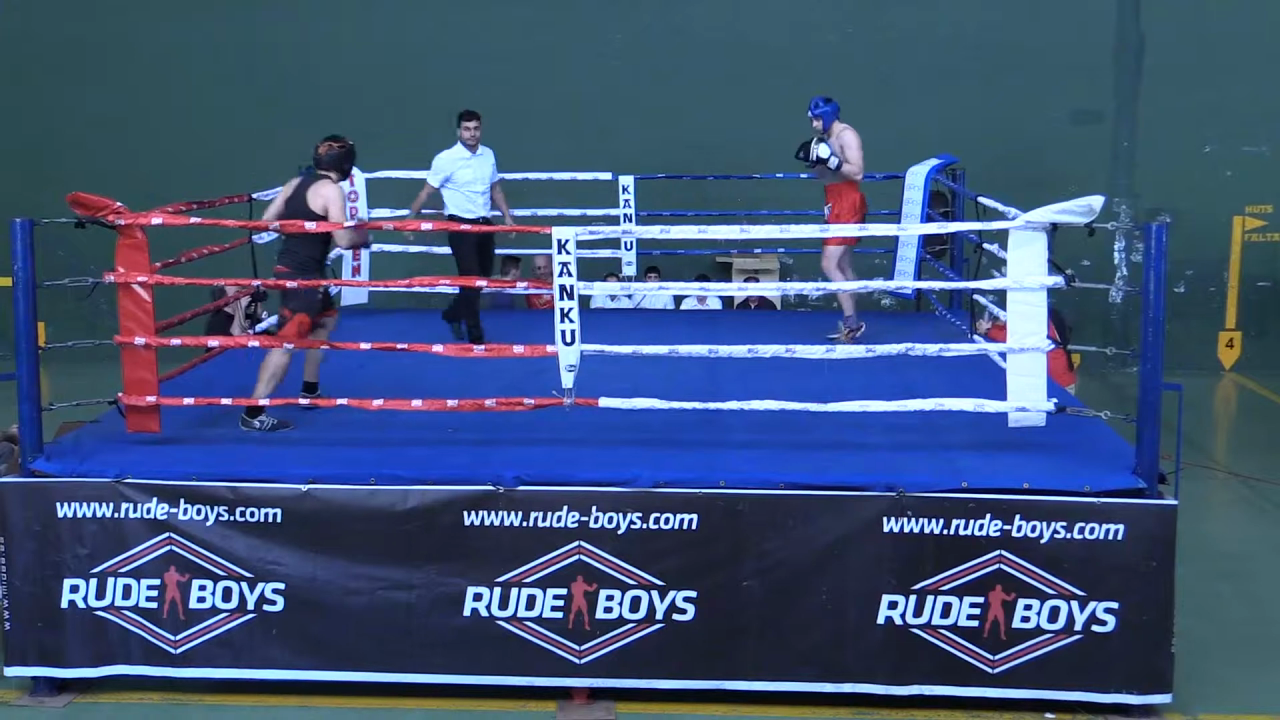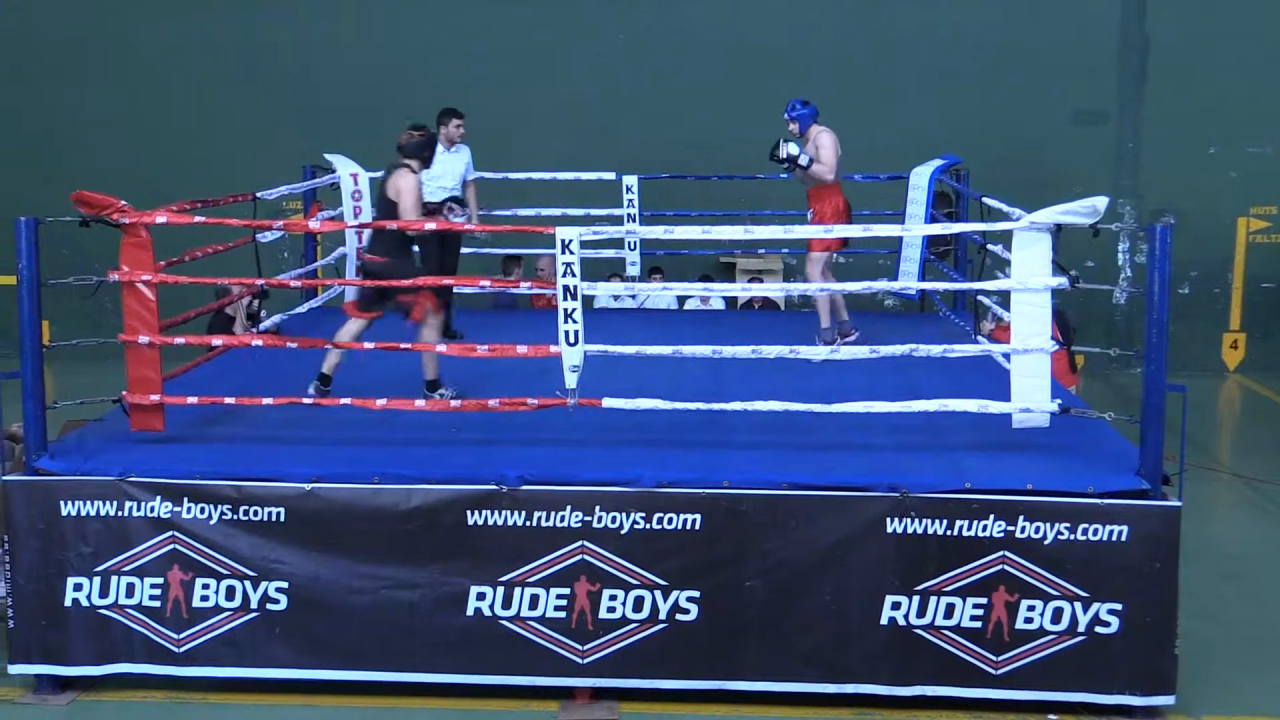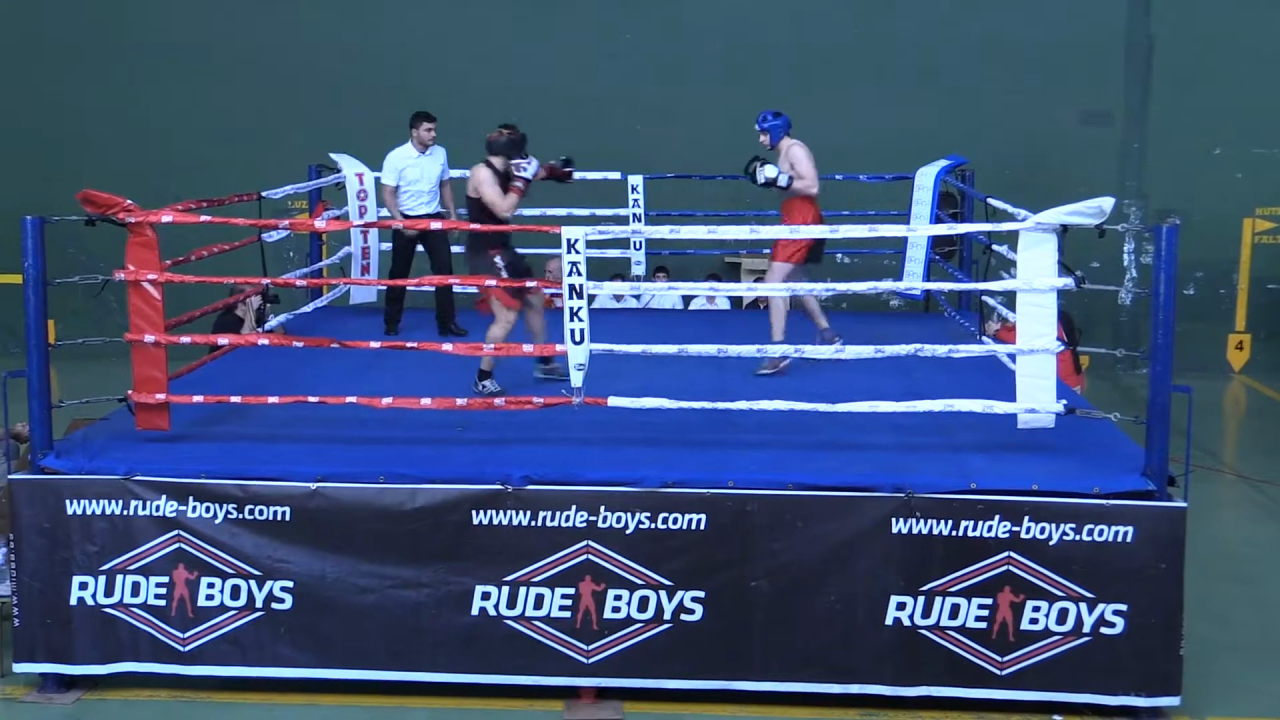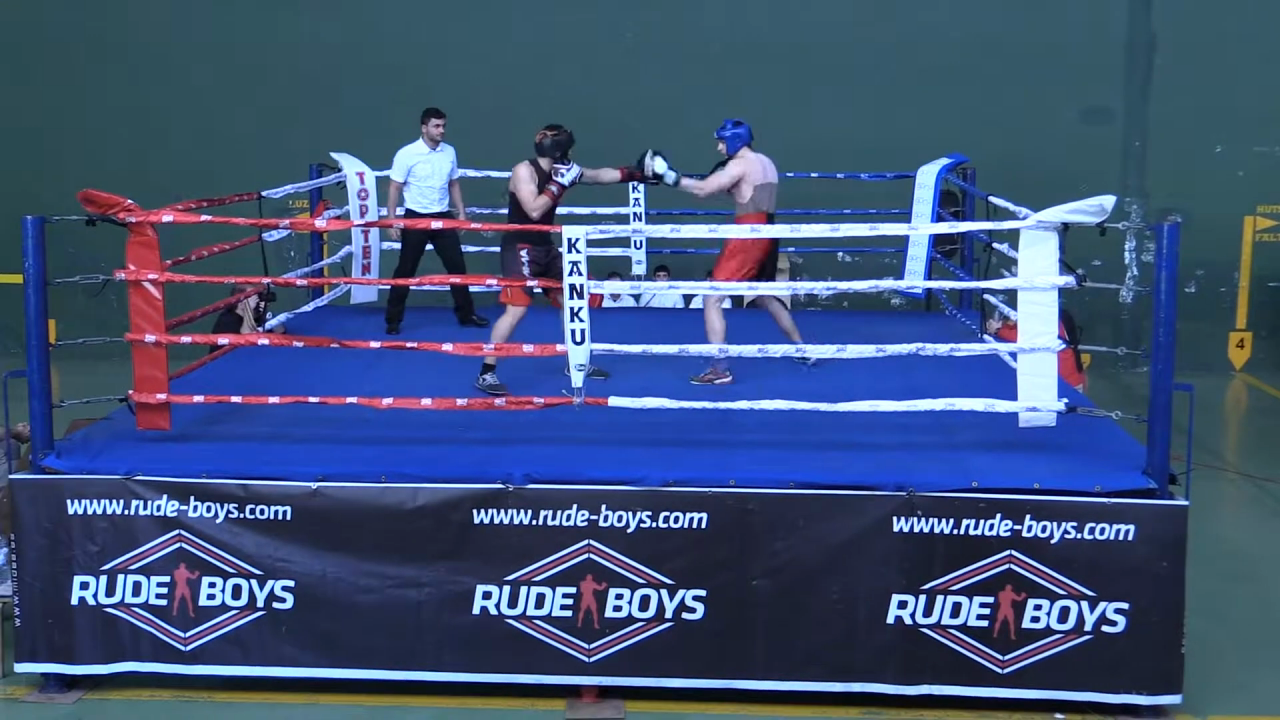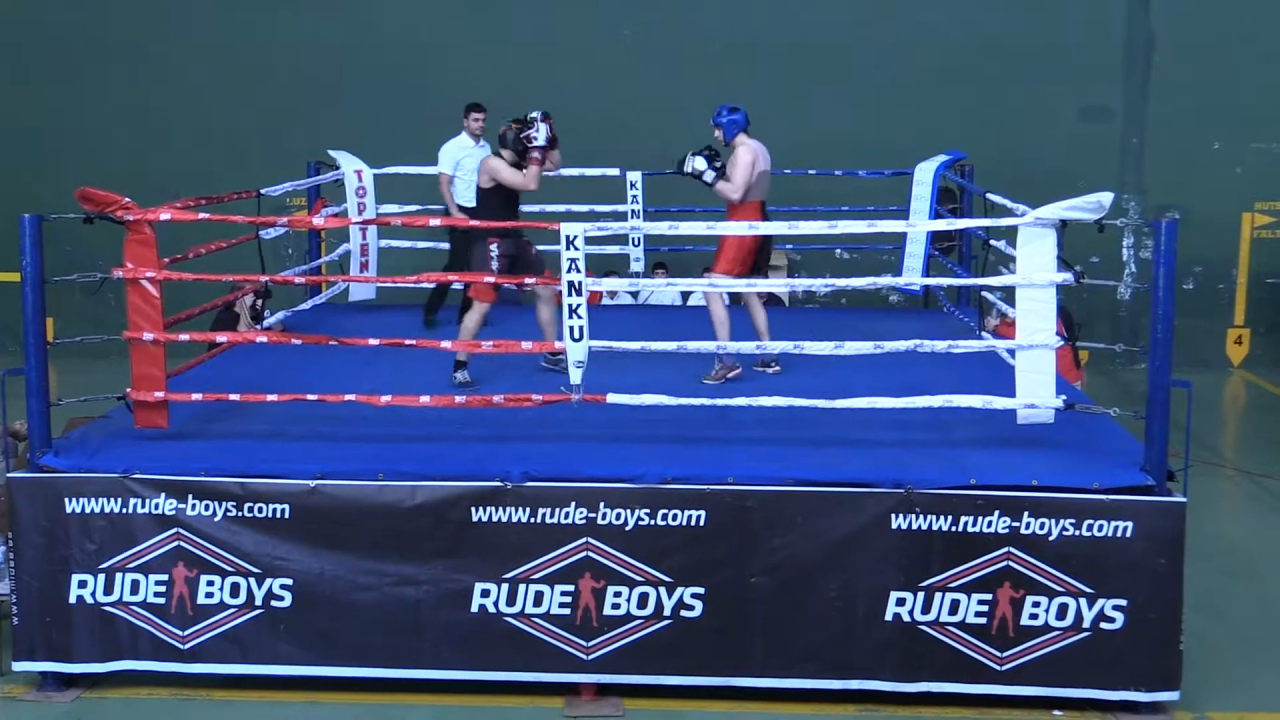
dt=0.4s
person 1, frame 1
left shoulder: (298, 183)
right shoulder: (332, 190)
left elbow: (269, 218)
right elbow: (343, 240)
right wrist: (363, 236)
left hip: (289, 268)
right hip: (303, 274)
left knee: (327, 321)
right knee: (290, 343)
left ankle: (309, 391)
right ankle: (252, 413)
person 1, frame 2
left shoulder: (396, 174)
right shoulder: (407, 180)
right elbow: (411, 227)
left hip: (375, 258)
right hip: (393, 262)
left knee: (359, 320)
right knee: (432, 316)
left ankle: (321, 383)
right ankle: (433, 387)
person 1, frame 3
left shoulder: (504, 171)
right shoulder: (482, 174)
left elbow: (535, 171)
right elbow: (505, 211)
left wrist: (553, 170)
right wrist: (521, 179)
left hip: (502, 250)
right hip: (484, 255)
left knee: (535, 300)
right knee: (507, 315)
left ankle: (546, 364)
right ankle: (483, 378)
person 1, frame 4
left shoulder: (560, 171)
right shoulder: (524, 170)
left elbow: (597, 175)
right elbow: (534, 210)
left wrist: (631, 172)
right wrist: (559, 183)
left hip: (545, 247)
right hip: (521, 249)
right knee: (515, 310)
right ankle: (486, 373)
person 1, frame 5
left shoulder: (516, 161)
right shoulder: (492, 164)
left elbow: (554, 164)
right elbow: (531, 184)
left wrist: (547, 133)
right wrist: (538, 146)
left hip: (514, 240)
right hip: (490, 244)
left knee: (547, 291)
right knee: (482, 305)
left ankle: (553, 355)
right ankle: (459, 367)
person 2, frame 1
left shoulder: (847, 135)
right shoulder: (828, 138)
left elbow: (857, 172)
left wrist: (830, 160)
right wrist: (812, 159)
left hip: (848, 205)
right hip: (836, 205)
left knee: (829, 264)
right knee: (842, 265)
left ankle: (848, 322)
right ankle: (853, 323)
person 2, frame 2
left shoulder: (824, 137)
right shoulder: (808, 141)
left elbow: (828, 173)
left wrist: (800, 159)
right wrist: (790, 162)
left hip: (830, 209)
right hip: (820, 210)
left knee: (813, 272)
right knee: (822, 271)
left ankle: (827, 335)
right ankle: (845, 328)
person 2, frame 3
left shoulder: (795, 150)
right shoulder: (786, 152)
left elbow: (812, 187)
left wrist: (778, 178)
right wrist: (766, 174)
left hip: (802, 222)
right hip: (796, 223)
left knee: (772, 282)
right knee: (794, 284)
right ankle: (828, 336)
person 2, frame 4
left shoulder: (741, 164)
right shoulder: (765, 163)
left elbow: (704, 189)
left wrist: (668, 175)
right wrist: (727, 184)
left hip: (749, 236)
right hip: (765, 237)
left knee: (712, 300)
right knee: (767, 298)
left ankle: (719, 367)
right ankle: (800, 347)
person 2, frame 5
left shoulder: (744, 150)
right shoulder: (757, 149)
left elbow: (734, 194)
left wrist: (705, 174)
right wrist: (720, 168)
left hip: (743, 225)
right hip: (756, 225)
left knee: (712, 292)
right knee: (750, 295)
left ankle: (726, 361)
right ankle: (770, 357)
person 3, frame 1
left shoulder: (488, 155)
right shoulder: (446, 159)
left elbow: (495, 189)
right elbow: (426, 192)
left wrist: (507, 216)
right wrist: (410, 220)
left hip: (485, 225)
right hip: (460, 225)
left knee: (482, 278)
right knee: (470, 280)
left ankle: (454, 314)
right ankle: (476, 335)
person 3, frame 2
left shoulder: (464, 152)
left elbow: (469, 185)
left wrist: (473, 215)
left hip: (455, 220)
left knee: (449, 273)
right knee: (431, 271)
left ankle: (444, 323)
person 3, frame 3
left shoulder: (440, 153)
right shoulder: (395, 158)
right elbow: (388, 194)
left wrist: (452, 214)
right wrist: (400, 220)
left hip: (434, 218)
right hip: (407, 221)
left knee: (444, 269)
right knee: (399, 272)
left ankle: (447, 322)
right ankle: (392, 321)
person 3, frame 4
left shoulder: (450, 152)
right shoulder: (407, 154)
right elbow: (394, 188)
left wrist: (461, 212)
left hip: (444, 218)
right hip: (418, 218)
left knee: (457, 266)
right knee: (405, 271)
left ankle: (466, 313)
right ankle: (393, 320)
person 3, frame 5
left shoulder: (485, 148)
right shoulder: (452, 148)
right elbow: (444, 184)
right wrist: (455, 212)
right hip: (460, 210)
right knee: (458, 263)
left ankle: (467, 312)
right ankle: (432, 308)
